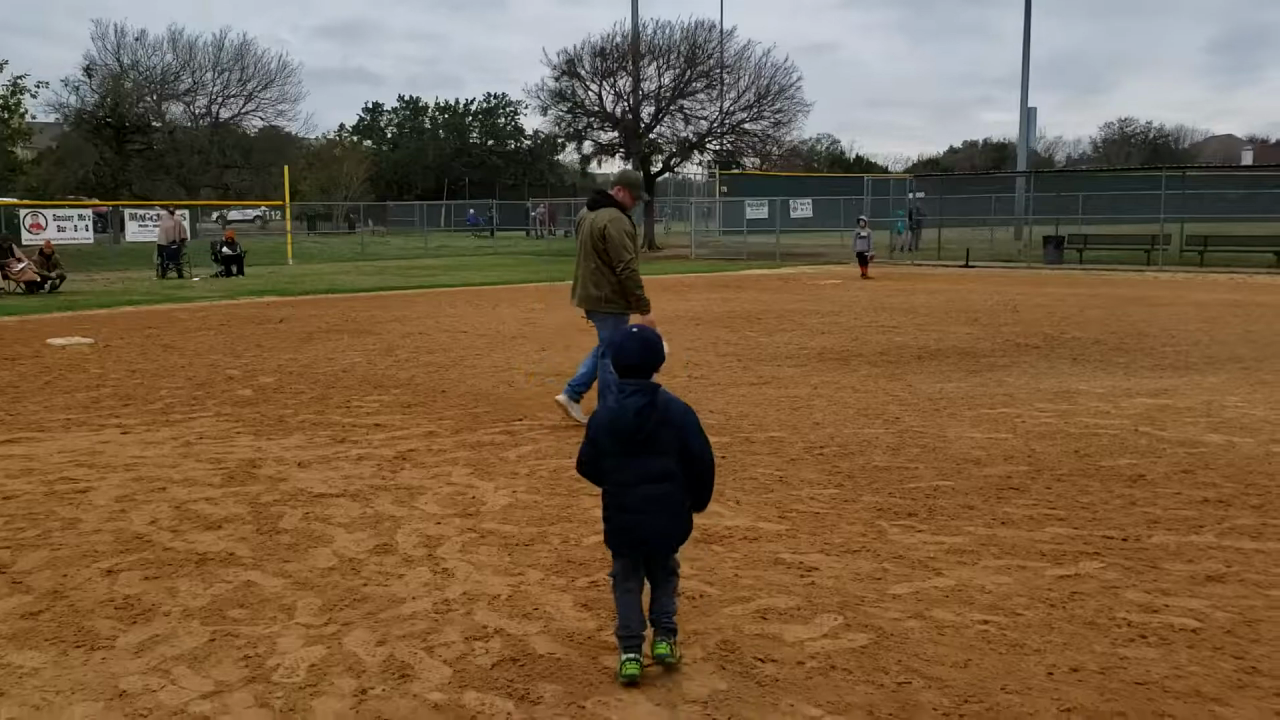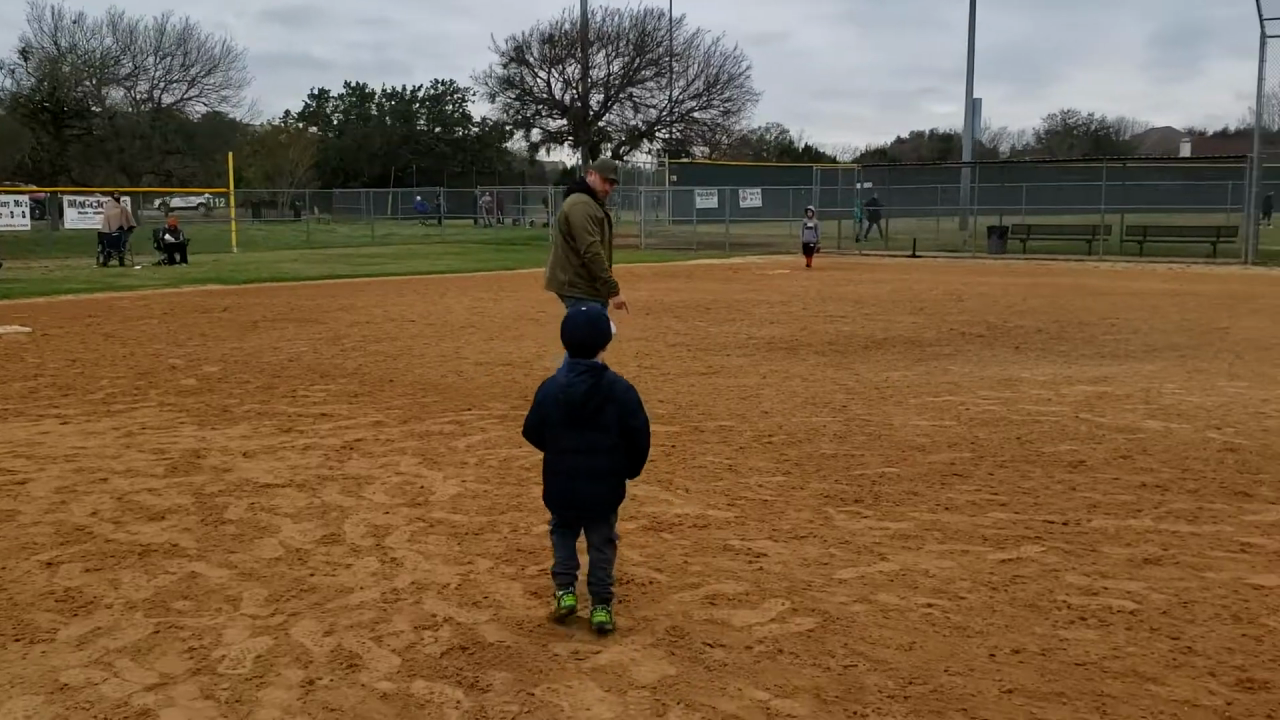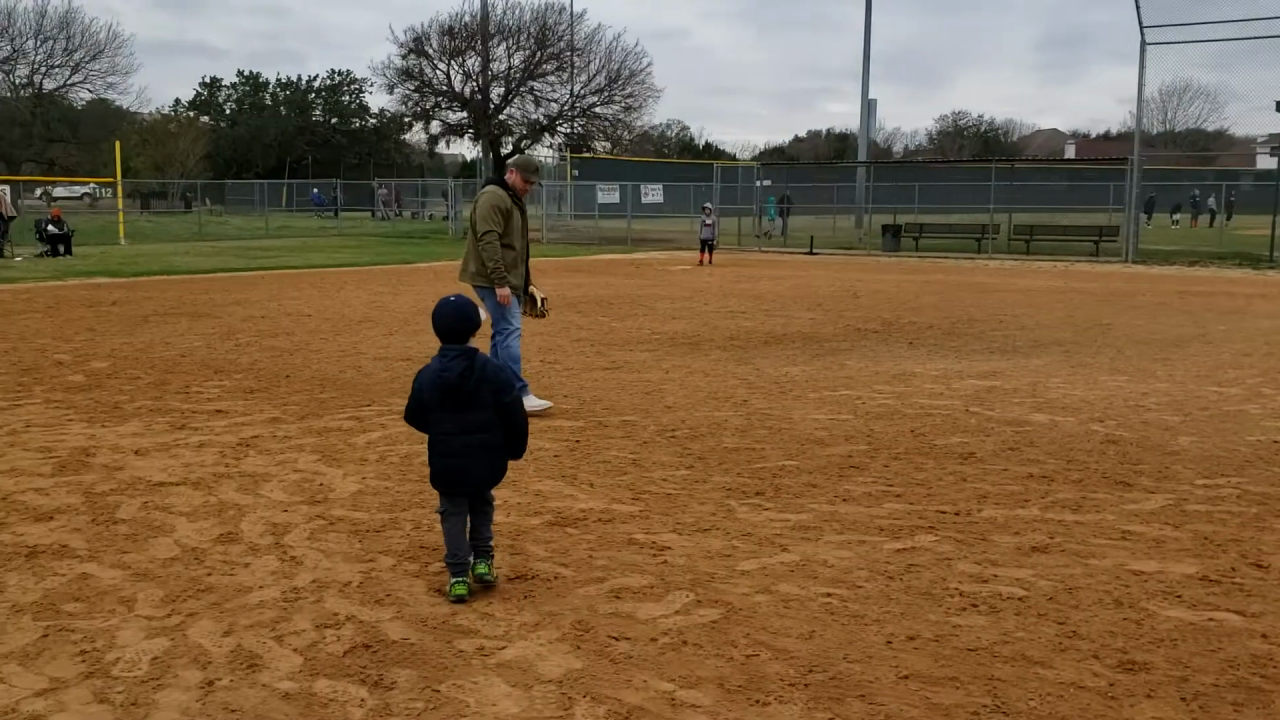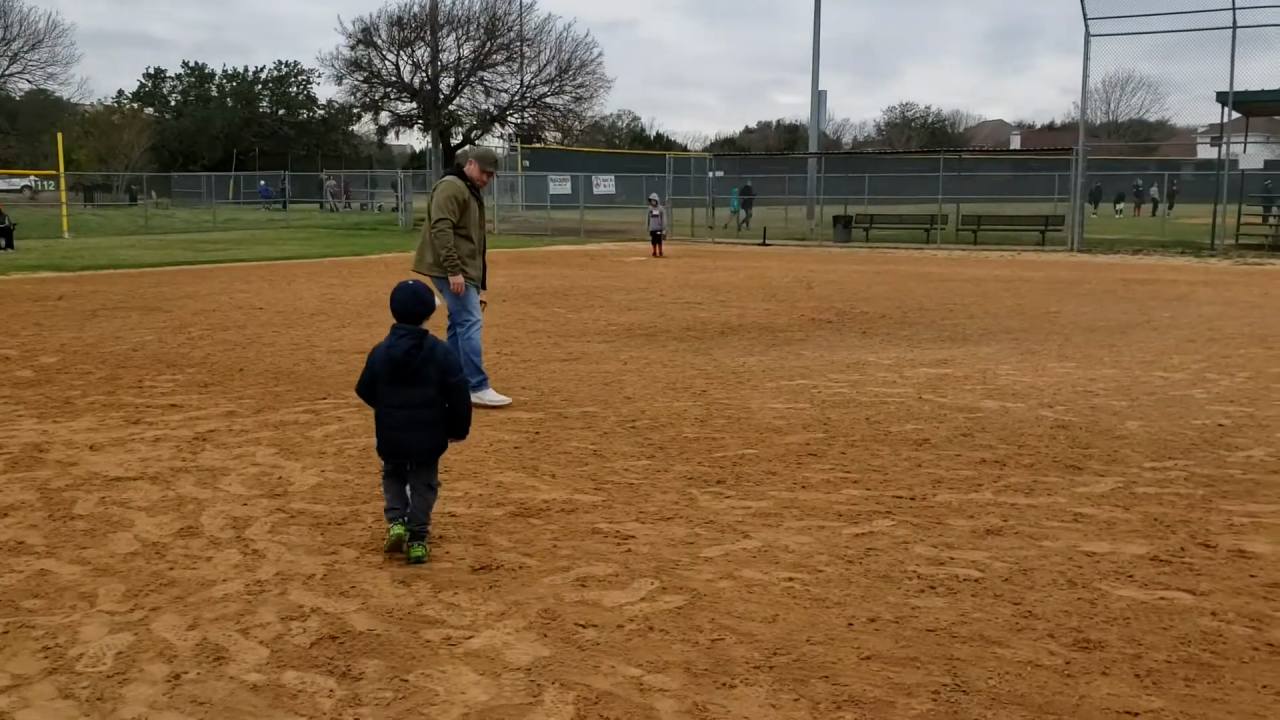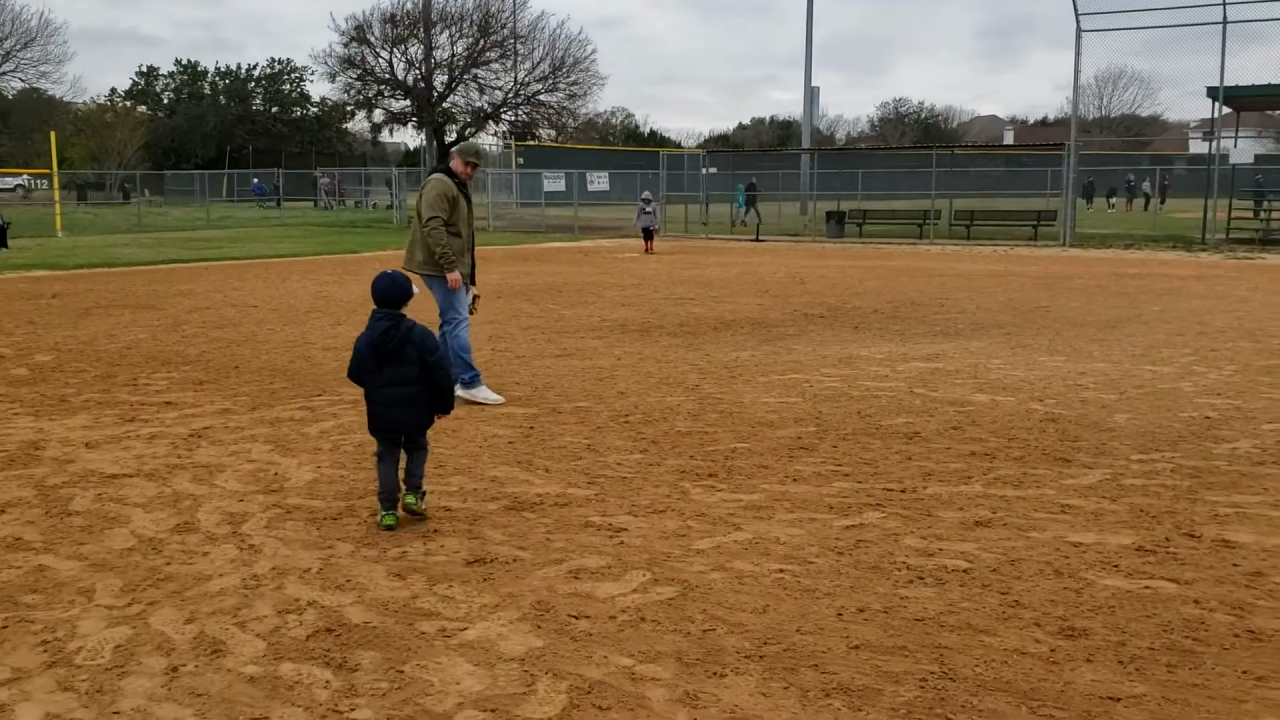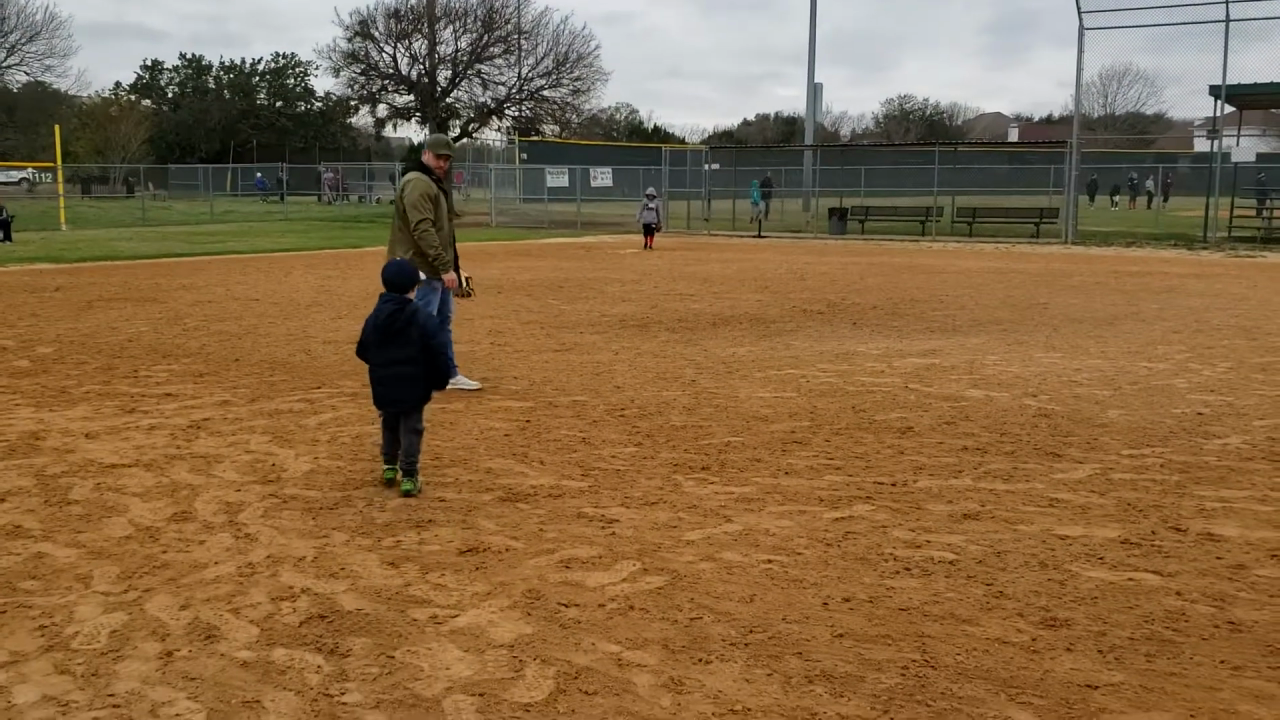
dt=0.4s
person 1, frame 1
left shoulder: (604, 416)
right shoulder: (677, 411)
left elbow: (588, 466)
right elbow: (701, 463)
right wrist: (696, 503)
left hip: (623, 517)
right hip: (668, 515)
left knee: (627, 581)
right knee: (663, 573)
left ankle: (630, 653)
right ankle: (663, 639)
person 1, frame 2
left shoulder: (550, 388)
right shoulder: (620, 389)
left elbow: (533, 433)
right elbow: (638, 436)
right wrist: (631, 469)
left hip: (562, 483)
right hip: (605, 483)
left knee: (564, 532)
right knee: (602, 541)
left ankle: (565, 591)
right ankle: (601, 607)
person 1, frame 3
left shoulder: (427, 375)
right shoulder: (494, 371)
left elbow: (414, 418)
right elbow: (514, 416)
right wrist: (513, 450)
left hip: (446, 462)
right hip: (486, 459)
left knee: (453, 514)
right knee: (481, 505)
left ankle: (459, 576)
right ankle: (481, 562)
person 1, frame 4
left shoulder: (380, 352)
right shoulder: (440, 352)
left elbow: (365, 391)
right elbow: (458, 396)
right wrist: (458, 430)
left hip: (392, 435)
right hip: (429, 435)
left knee: (394, 477)
right knee: (424, 483)
left ankle: (397, 525)
right ankle: (418, 539)
person 1, frame 5
left shoulder: (365, 338)
right shoulder: (420, 335)
left elbow: (355, 375)
right elbow: (440, 374)
right wrist: (443, 405)
left hip: (381, 413)
right hip: (415, 411)
left knee: (387, 457)
right knee: (416, 449)
left ankle: (388, 510)
right ankle: (413, 493)
person 1, frame 6
left shoulder: (374, 318)
right shoulder: (423, 318)
left elbow: (363, 352)
right elbow: (439, 354)
right wrist: (439, 382)
left hip: (383, 388)
right hip: (414, 387)
left knee: (390, 423)
right knee: (411, 428)
left ankle: (390, 465)
right ankle: (408, 476)
person 2, frame 1
left shoulder: (587, 212)
right shoulder: (615, 220)
right elbow: (627, 269)
right wrist: (644, 308)
left hip: (591, 294)
right hip: (608, 299)
left knee: (606, 349)
right knee: (611, 355)
left ankle: (572, 393)
person 2, frame 2
left shoulder: (591, 204)
right shoulder: (581, 205)
right elbow: (592, 251)
left wrist: (607, 289)
right wrist: (613, 290)
left hip: (584, 285)
right hip: (581, 286)
person 2, frame 3
left shoulder: (514, 200)
right shoulder: (492, 197)
right elbow: (488, 242)
left wrist: (525, 282)
right wrist: (501, 282)
left hip: (510, 280)
right hip: (494, 279)
left knee: (504, 332)
right knee: (509, 330)
right ankle: (518, 395)
person 2, frame 4
left shoulder: (472, 192)
right shoulder: (451, 187)
right elbow: (442, 230)
left wrist: (479, 283)
right wrist: (454, 270)
left hip: (465, 271)
right hip: (452, 271)
left knee: (460, 324)
right knee: (470, 322)
right ankle: (478, 387)
person 2, frame 5
left shoulder: (459, 189)
right shoulder: (439, 184)
right elbow: (433, 228)
left wrist: (468, 277)
right wrist: (449, 267)
left hip: (454, 268)
right hip: (441, 267)
left knee: (452, 322)
right knee: (458, 321)
left ankle: (449, 380)
right ankle: (471, 383)
person 2, frame 6
left shoulder: (435, 182)
right shoulder: (417, 183)
right elbow: (422, 230)
left wrist: (450, 266)
right wrist: (444, 267)
left hip: (436, 265)
right hip: (423, 265)
left knee: (443, 318)
left ankle: (447, 374)
